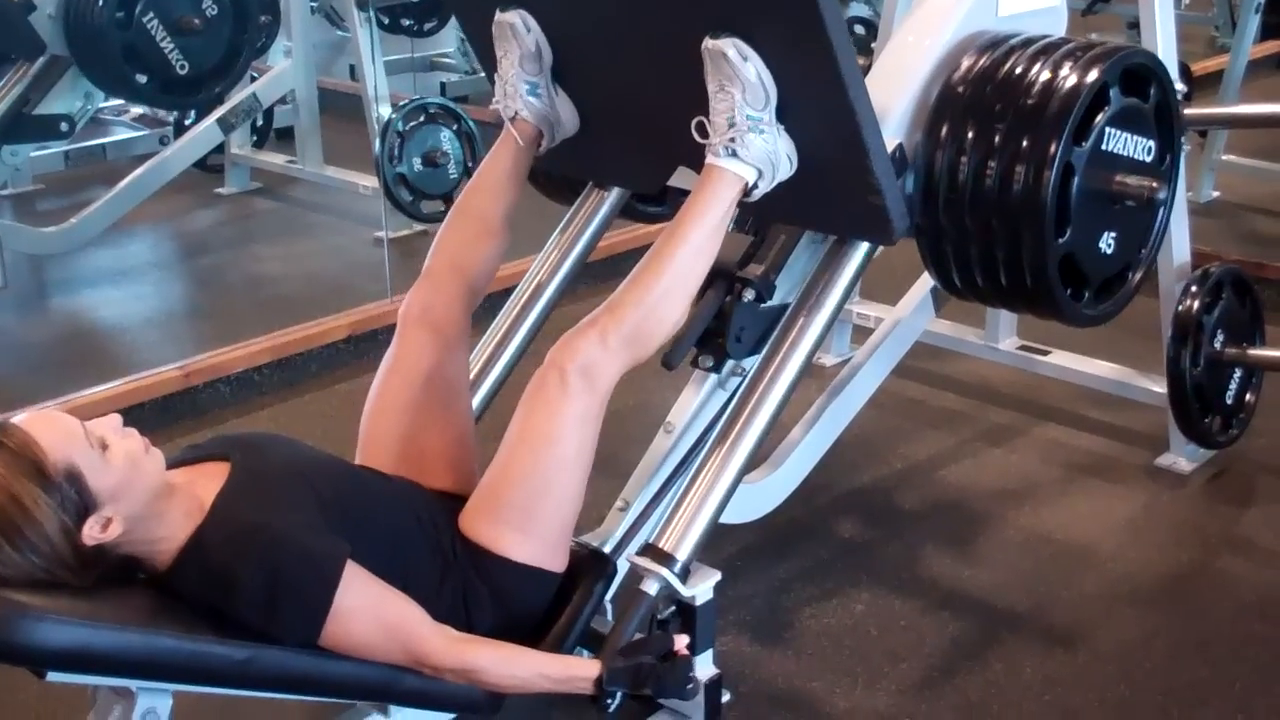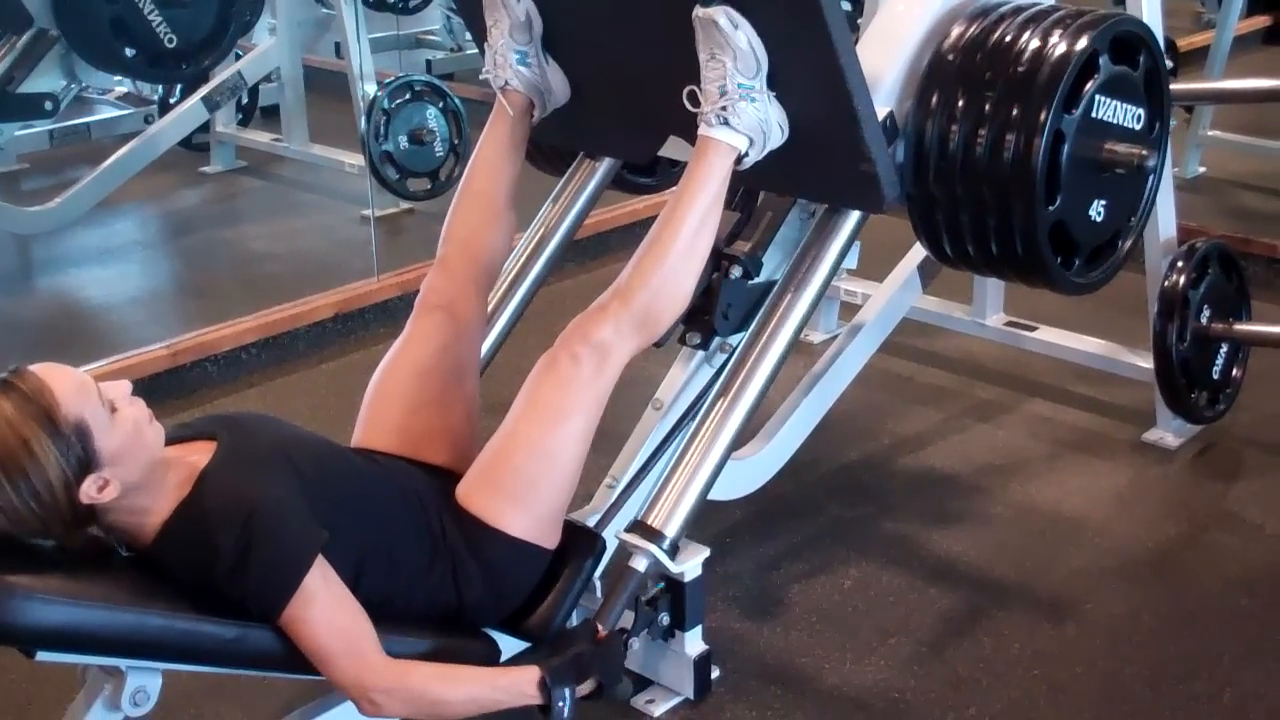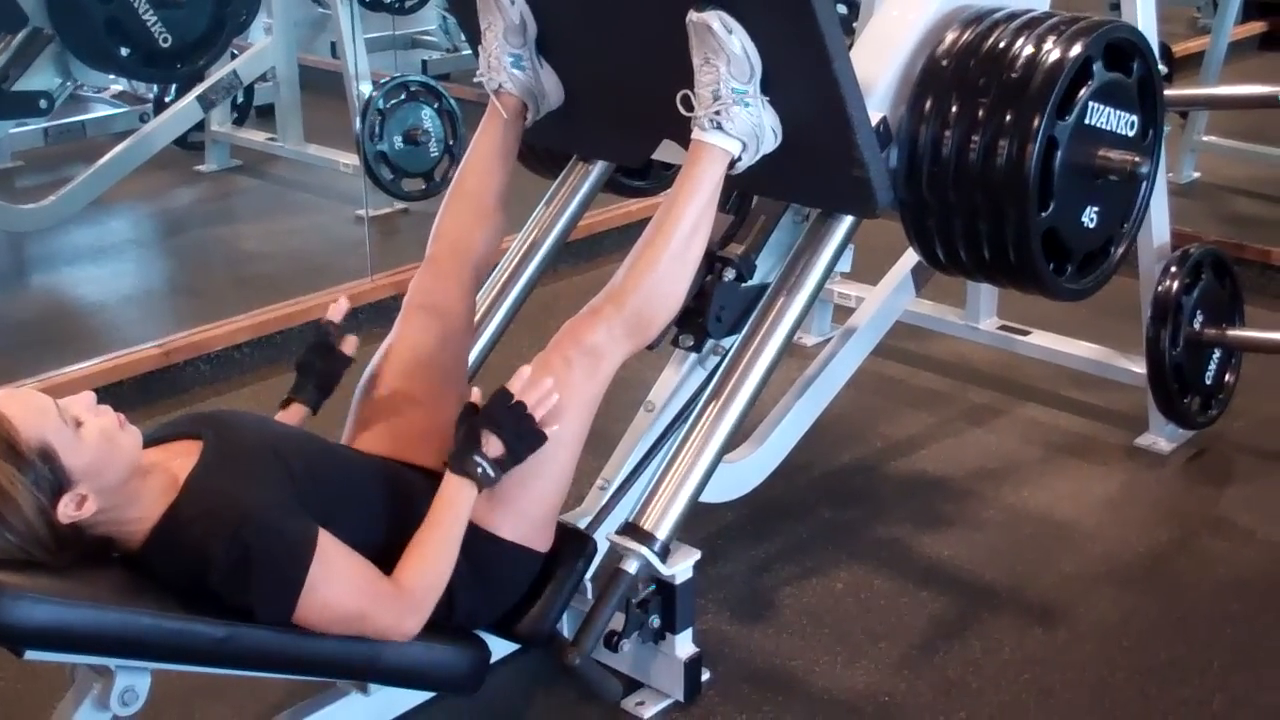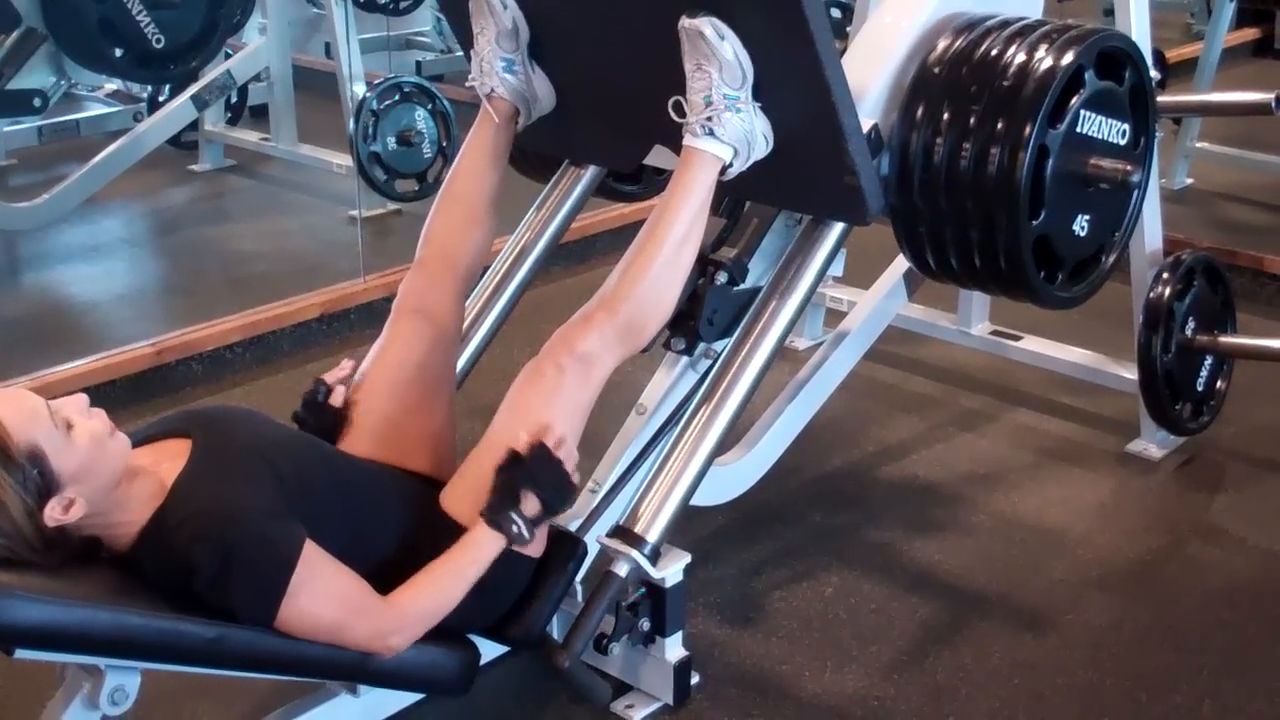
dt=0.5s
person 1, frame 1
left shoulder: (168, 493)
right shoulder: (259, 555)
right elbow: (440, 653)
right wrist: (614, 677)
left hip: (416, 516)
right hip: (483, 582)
left knee: (433, 309)
right knee: (584, 357)
left ankle: (526, 123)
right ankle: (734, 163)
person 1, frame 2
left shoulder: (158, 472)
right shoulder: (243, 525)
left hip: (400, 491)
right hip: (469, 559)
left knee: (451, 294)
right knee: (597, 339)
left ankle: (518, 94)
right ankle: (726, 134)
person 1, frame 3
left shoulder: (156, 455)
right shoulder: (232, 531)
right elbow: (399, 612)
left wrist: (306, 391)
right wrist: (475, 467)
left hip: (393, 496)
right hip: (464, 561)
left knee: (440, 294)
right knee: (590, 341)
left ankle: (512, 94)
right ankle: (721, 135)
person 1, frame 4
left shoulder: (135, 466)
right shoulder: (217, 535)
right elbow: (382, 630)
left wrist: (312, 426)
right wrist: (511, 520)
left hip: (387, 495)
right hip: (442, 552)
left knee: (429, 294)
right knee: (582, 346)
left ankle: (504, 97)
right ankle: (714, 140)
